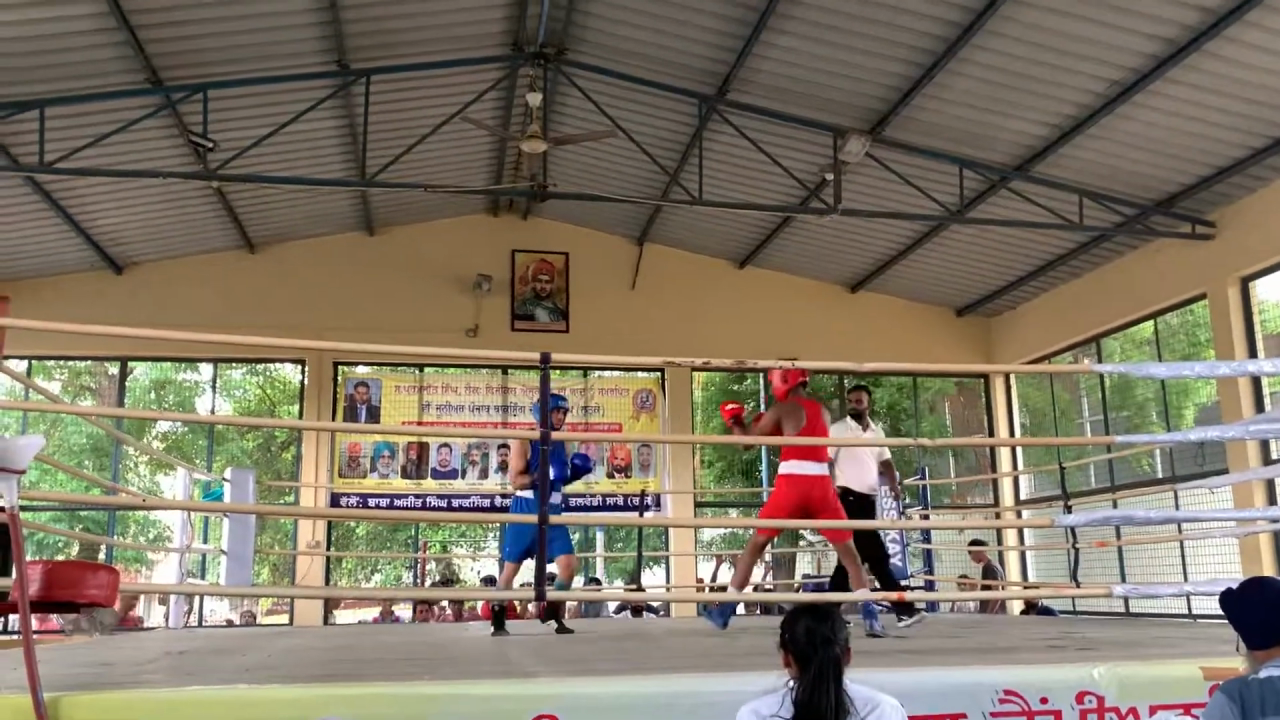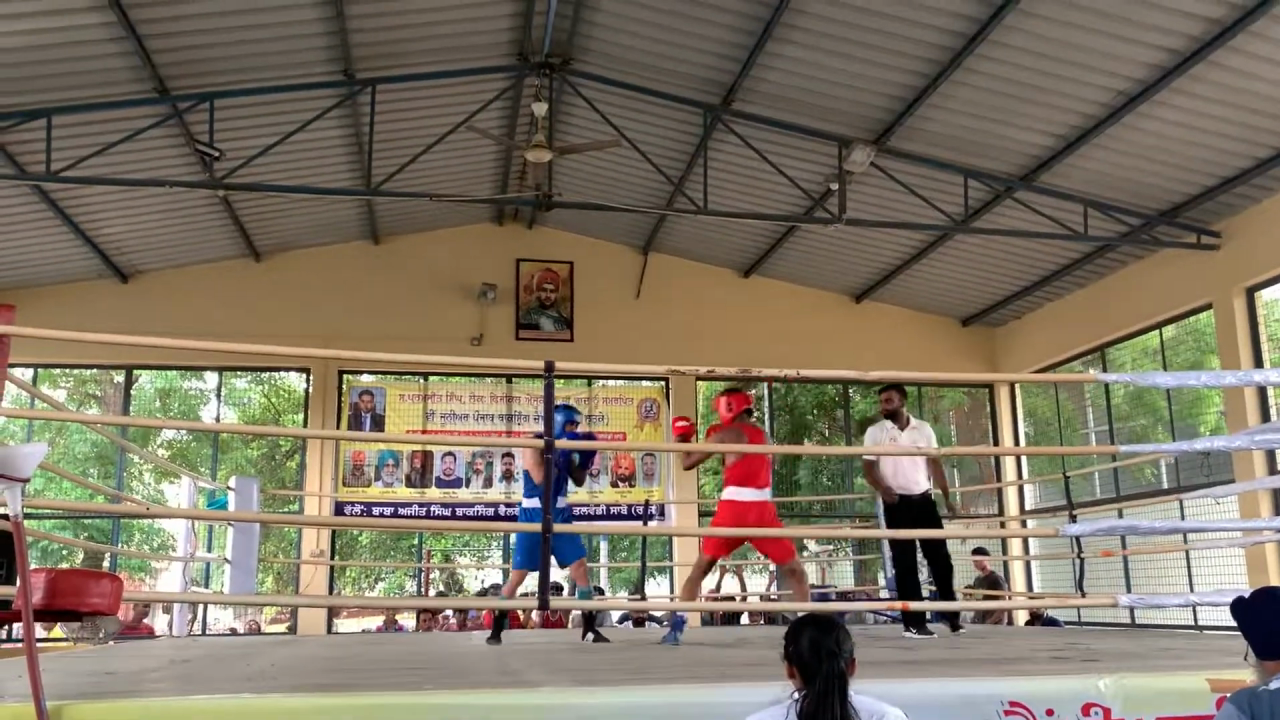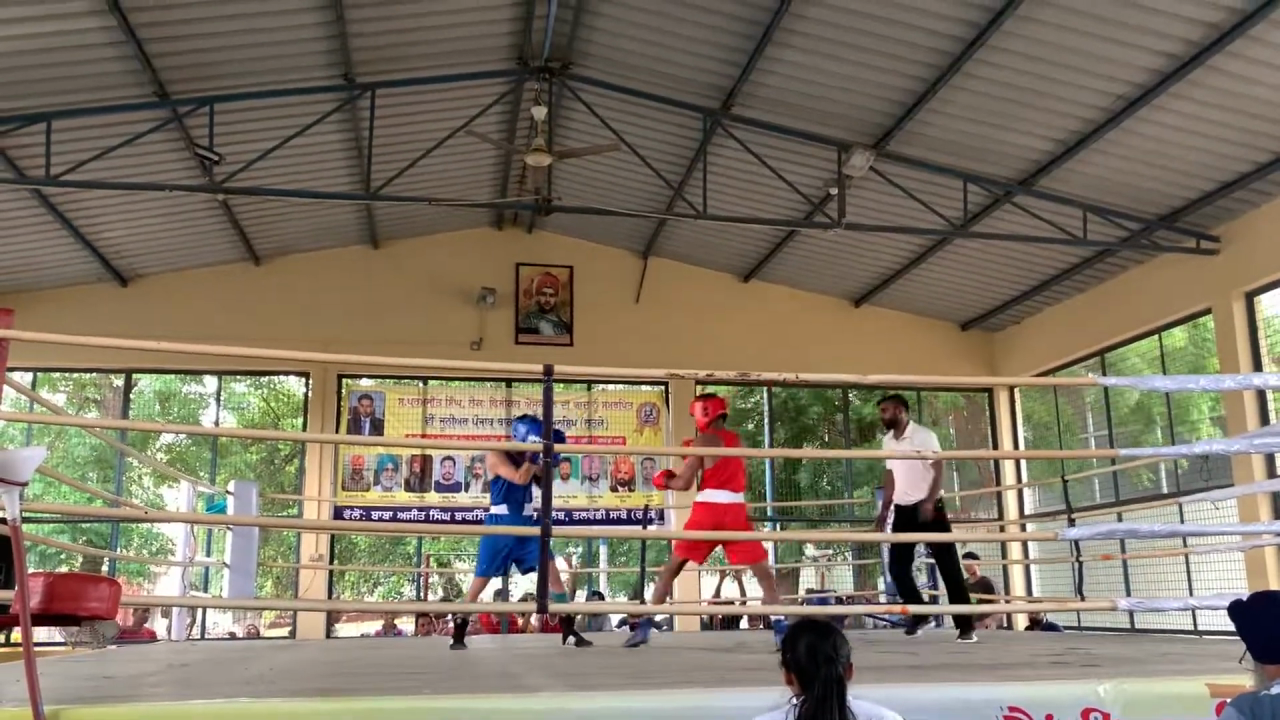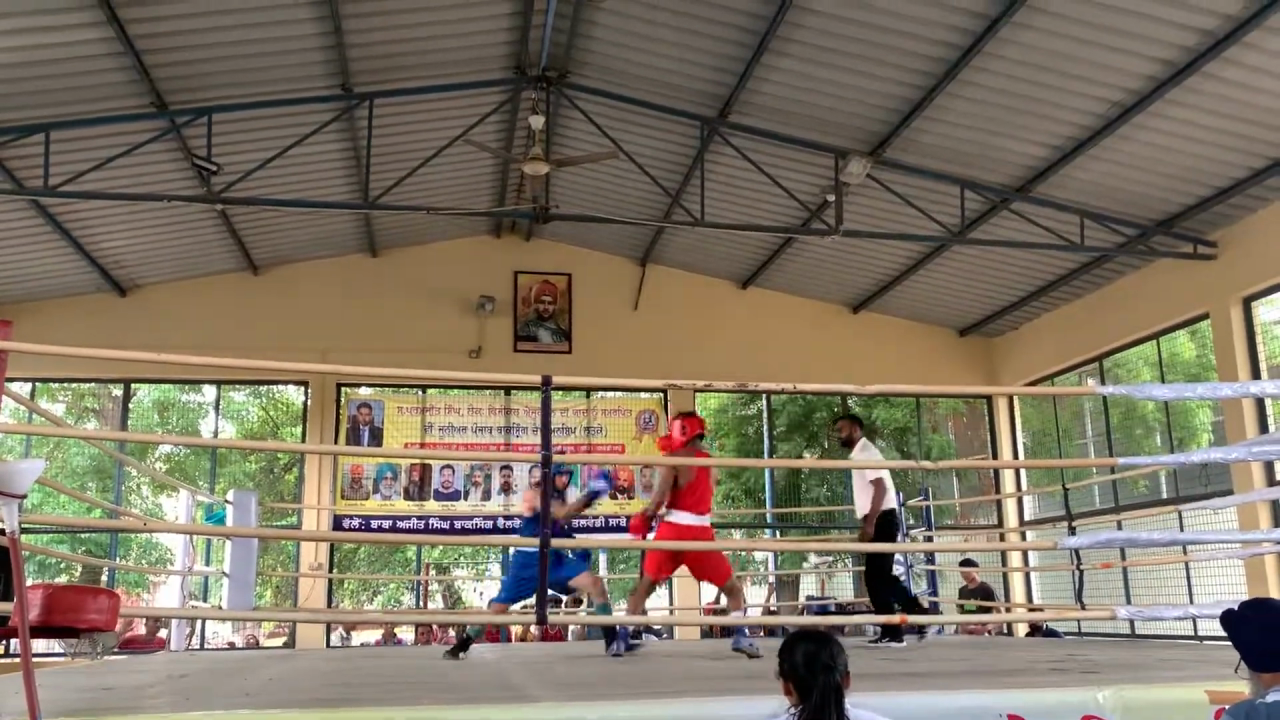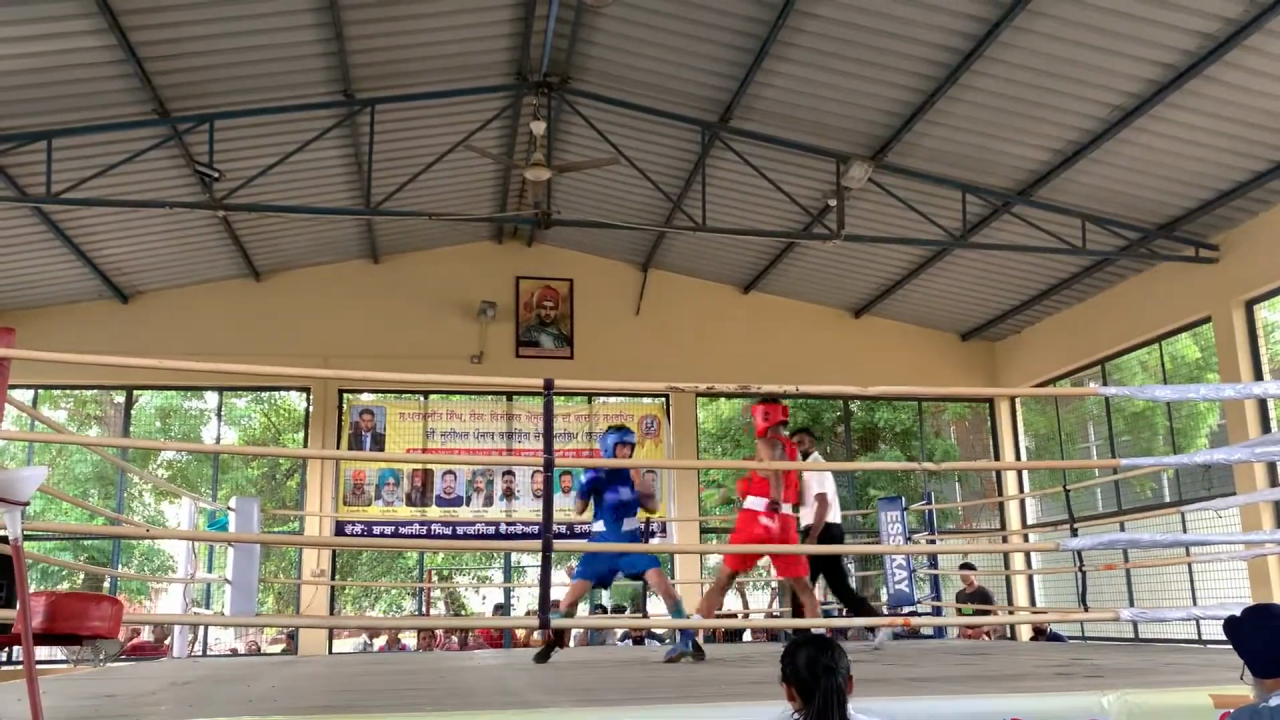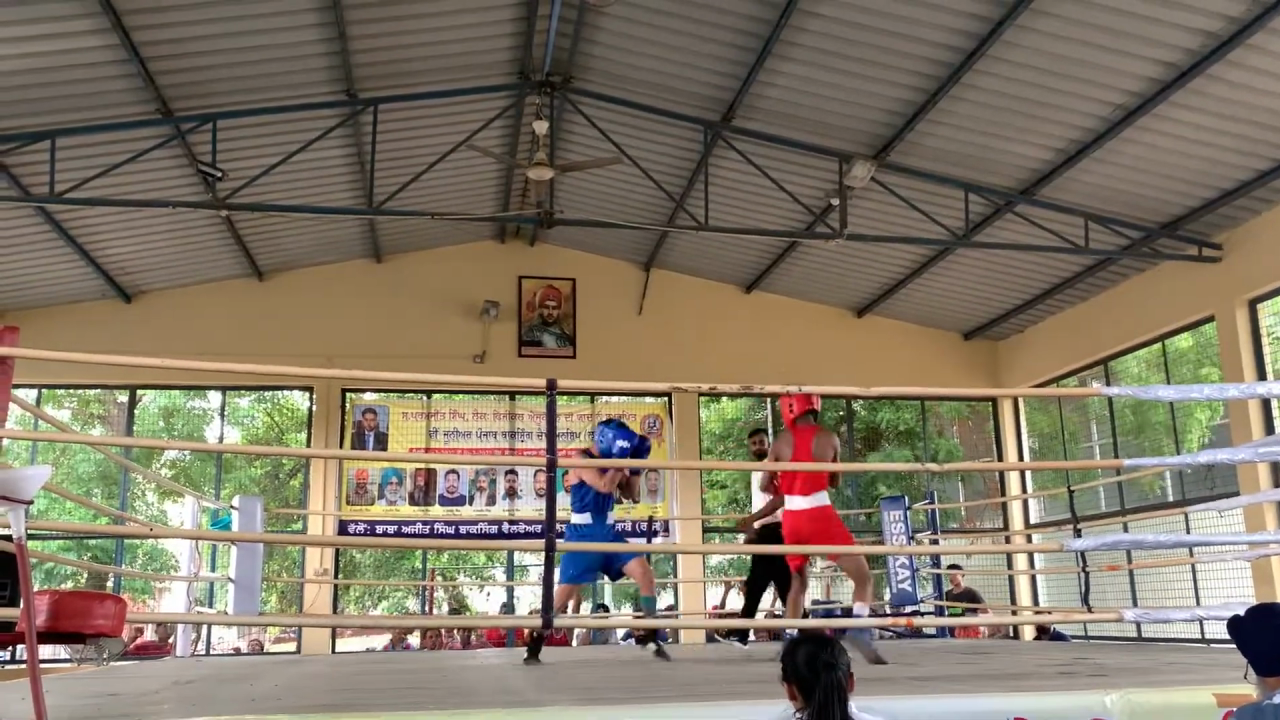
dt=0.4s
person 1, frame 1
left shoulder: (782, 408)
right shoulder: (822, 410)
left elbow: (749, 439)
left wrist: (733, 422)
left hip: (791, 485)
right hip: (821, 485)
left knee: (754, 547)
right knee: (848, 553)
left ankle: (724, 610)
right ankle: (870, 617)
person 1, frame 2
left shoulder: (725, 434)
right shoulder: (764, 437)
left elbow: (687, 463)
left wrist: (682, 438)
left hip: (732, 510)
right hip: (762, 511)
left knee: (701, 569)
right knee: (796, 573)
left ankle: (676, 627)
person 1, frame 3
left shoulder: (703, 441)
right shoulder: (739, 441)
left elbow: (683, 483)
left wrist: (665, 480)
left hip: (706, 512)
right hip: (735, 513)
left knee: (671, 569)
right knee: (765, 575)
left ankle: (644, 626)
right ankle: (781, 631)
person 1, frame 4
left shoulder: (675, 459)
left elbow: (660, 497)
left wrist: (643, 517)
left hip: (672, 531)
right hip: (700, 534)
left knee: (644, 587)
right knee: (734, 590)
left ankle: (622, 637)
right ankle: (739, 636)
person 1, frame 5
left shoulder: (767, 443)
right shoulder: (794, 451)
left elbow: (776, 475)
left wrist: (773, 507)
left hip: (754, 519)
right hip: (784, 524)
left knee: (722, 583)
right knee: (804, 590)
person 1, frame 6
left shoulder: (782, 440)
right shoulder: (829, 438)
left elbow: (765, 485)
right elbow: (835, 483)
left wrist: (781, 487)
left hip: (792, 519)
right hip: (820, 516)
left knee: (798, 581)
right knee: (862, 577)
right ankle: (858, 630)
person 2, frame 1
left shoulder: (877, 433)
right shoulder: (838, 430)
left elbow: (886, 464)
left wrist: (894, 484)
left hip: (868, 500)
right hip: (850, 497)
left knee: (855, 556)
right knee: (877, 553)
right ankle: (902, 609)
person 2, frame 2
left shoulder: (923, 429)
right shoulder: (875, 432)
left elbow: (934, 463)
right elbow: (868, 468)
left wrist: (947, 496)
right wrist: (882, 490)
left hip: (923, 499)
right hip: (897, 502)
left knee: (940, 557)
right knee: (905, 562)
left ankle: (951, 615)
right ankle: (913, 622)
person 2, frame 3
left shoulder: (924, 435)
right shoulder: (888, 441)
left elbow: (939, 469)
left wrist: (930, 501)
right wrist: (884, 511)
left hip: (929, 507)
right hip: (903, 511)
left knee: (948, 565)
right knee: (898, 566)
left ankle: (965, 626)
right ankle: (919, 614)
person 2, frame 4
left shoulder: (867, 452)
right shoulder: (859, 455)
left elbow: (881, 488)
left wrist: (870, 523)
right wrist: (868, 523)
left hip: (881, 519)
right hip: (877, 521)
left knee: (879, 575)
right knee: (875, 577)
left ankle: (920, 617)
right ankle: (892, 632)
person 2, frame 5
left shoulder: (814, 467)
right shoulder: (813, 467)
left elbow: (823, 503)
left wrist: (812, 537)
left hip: (821, 531)
right hip: (830, 530)
right knee: (840, 587)
person 2, frame 6
right shoulder: (758, 470)
left elbow: (778, 500)
left wrist: (752, 519)
right wrist: (751, 527)
left hip: (774, 530)
right hip: (763, 531)
left knee: (784, 584)
right knee: (754, 585)
right ankle: (740, 634)
person 3, frame 1
left shoulder: (560, 442)
right shoulder: (524, 441)
right elbow: (515, 480)
left wrist: (576, 472)
right wrist: (540, 476)
left hip: (552, 511)
right hip: (526, 509)
left knee: (568, 566)
right knee: (511, 568)
left ankle: (553, 613)
right ankle: (497, 621)
person 3, frame 2
left shoulder: (564, 447)
right shoulder: (534, 445)
left elbow: (579, 480)
right elbow: (540, 479)
left wrist: (586, 458)
right wrist: (559, 457)
left hip: (560, 516)
right hip: (533, 517)
left knee: (580, 569)
right knee: (518, 575)
left ankle: (589, 628)
right ankle: (496, 628)
person 3, frame 3
left shoulder: (527, 456)
right shoulder: (496, 455)
left elbow: (546, 484)
right elbow: (520, 479)
left wrist: (553, 457)
right wrist: (533, 452)
left hip: (527, 524)
right hip: (500, 526)
left knee: (552, 573)
right knee: (480, 582)
left ankle: (569, 631)
right ankle: (458, 635)
person 3, frame 4
left shoulder: (556, 493)
right shoulder: (535, 493)
right elbow: (562, 514)
right wrist: (590, 494)
left hip: (554, 556)
right hip: (528, 560)
left knee: (595, 584)
right knee: (498, 608)
left ankle: (612, 642)
right ankle: (462, 645)
person 3, frame 5
left shoulder: (631, 471)
right shoulder: (596, 473)
left elbow: (652, 507)
right elbow: (579, 510)
left wrist: (635, 496)
right wrist: (584, 491)
left hip: (630, 539)
right hip: (601, 541)
left knee: (660, 582)
right knee: (576, 591)
left ankle: (687, 637)
right ankle: (554, 642)
person 3, frame 6
left shoulder: (611, 460)
right shoulder: (580, 460)
left elbow: (631, 492)
right elbow: (605, 487)
left wrist: (637, 462)
right wrist: (620, 457)
left hip: (608, 533)
right hip: (582, 534)
left knee: (645, 572)
right knee: (566, 591)
left ankle: (649, 636)
right ankle: (534, 647)
